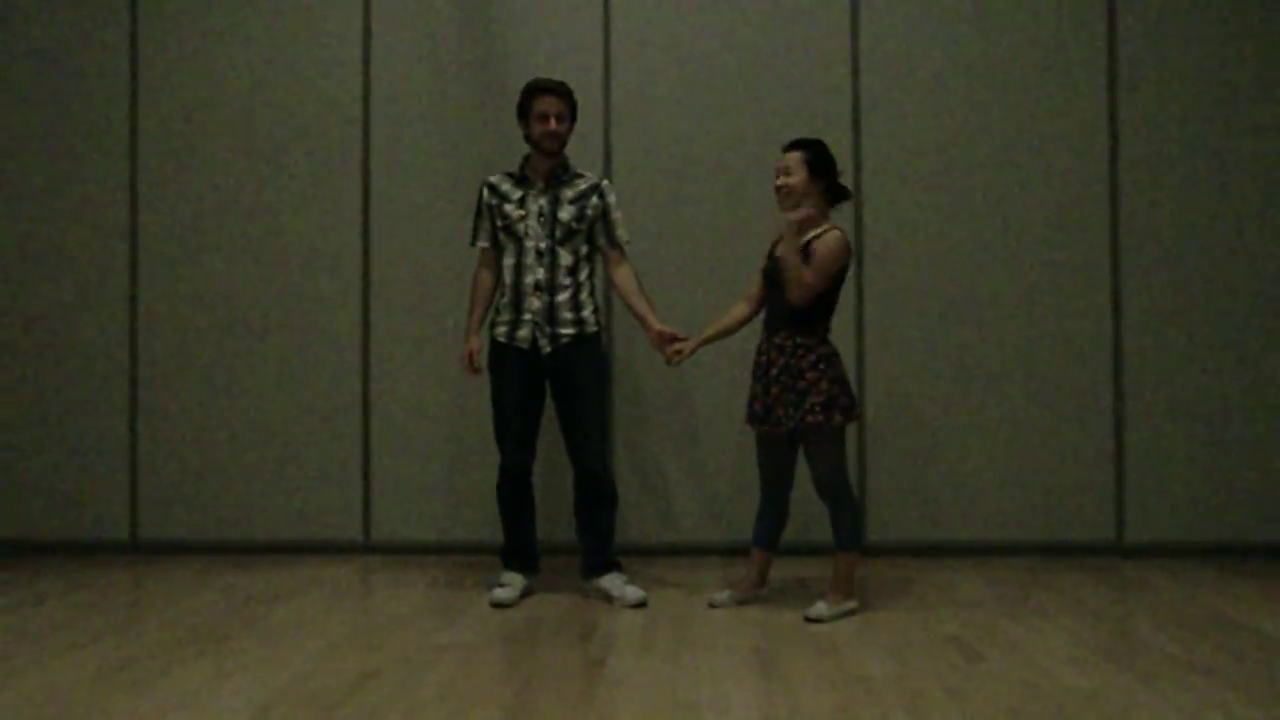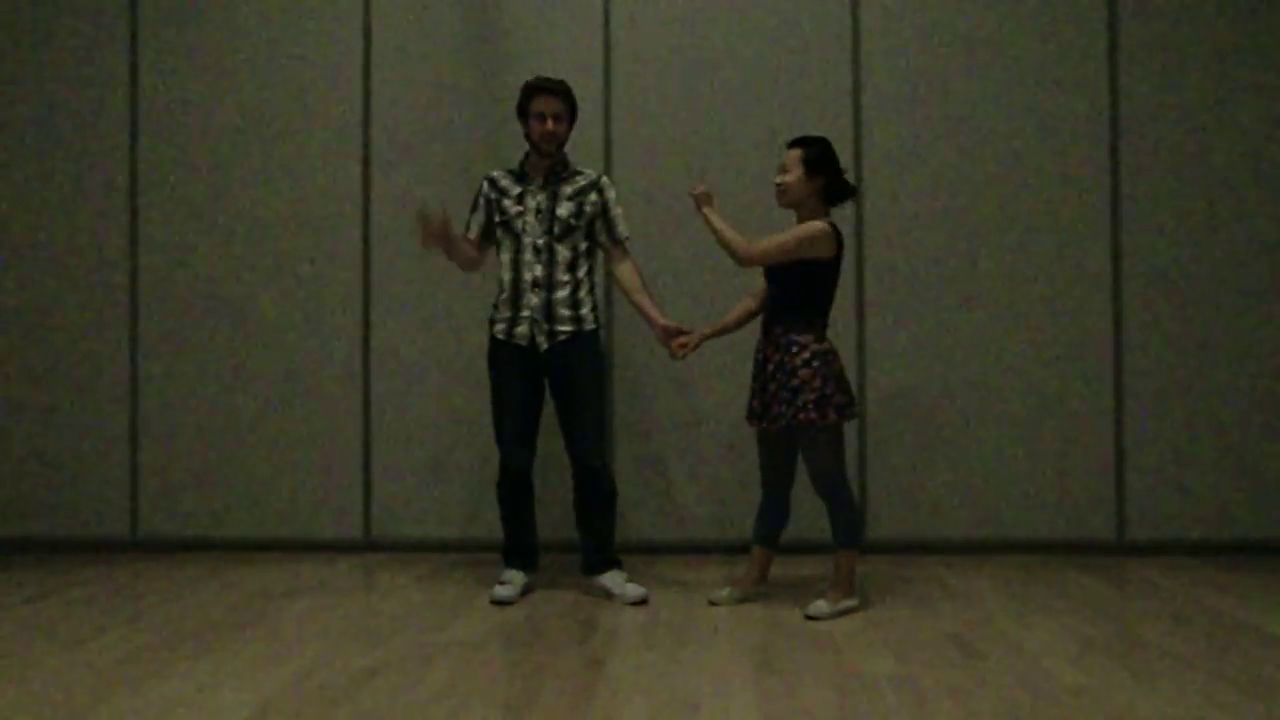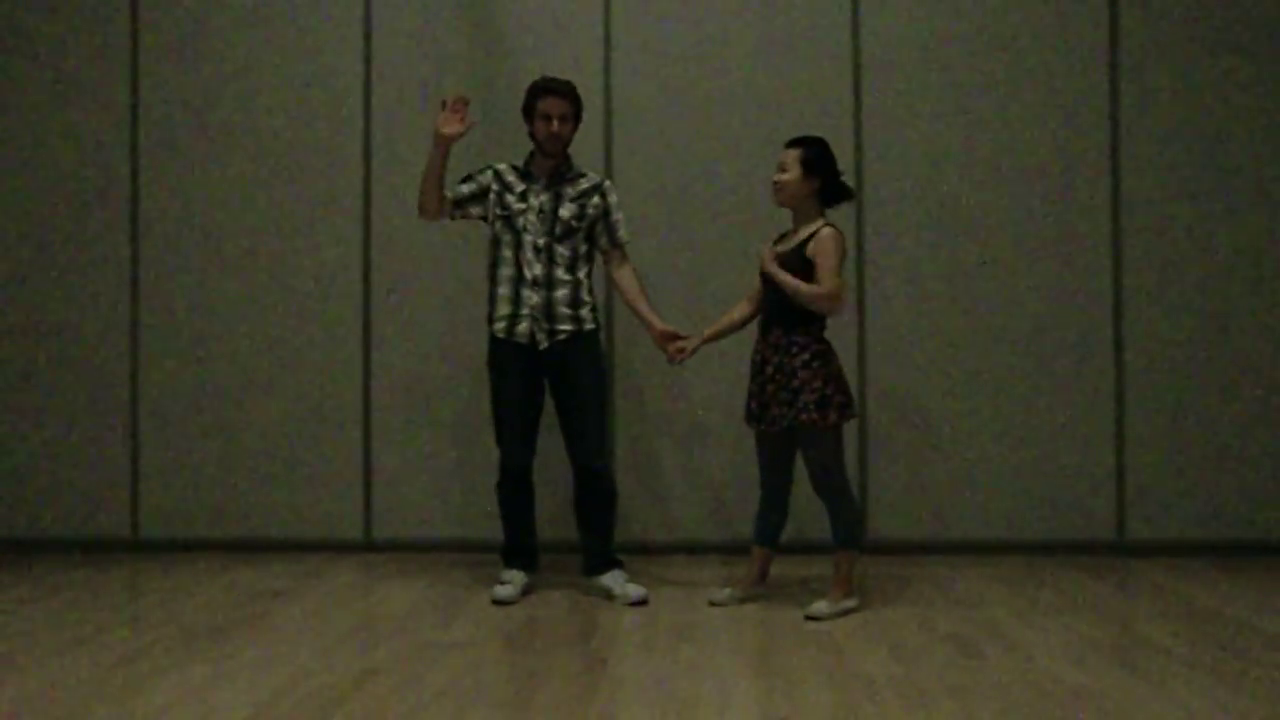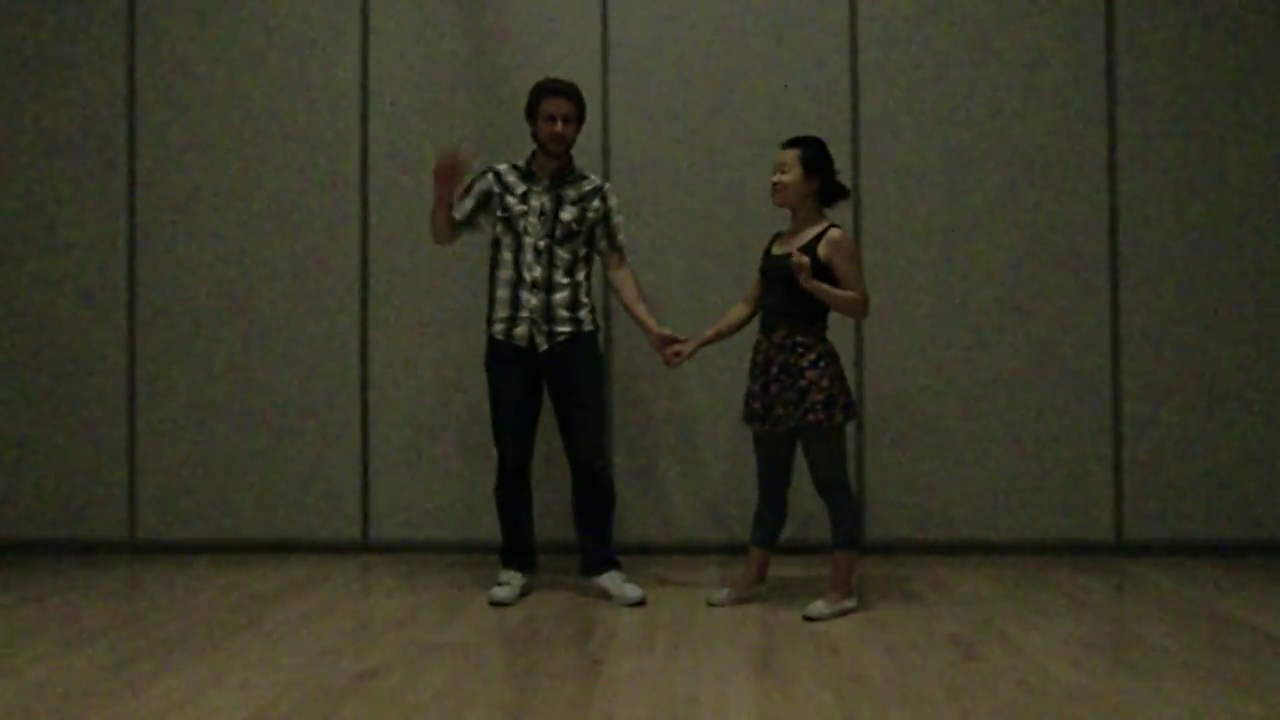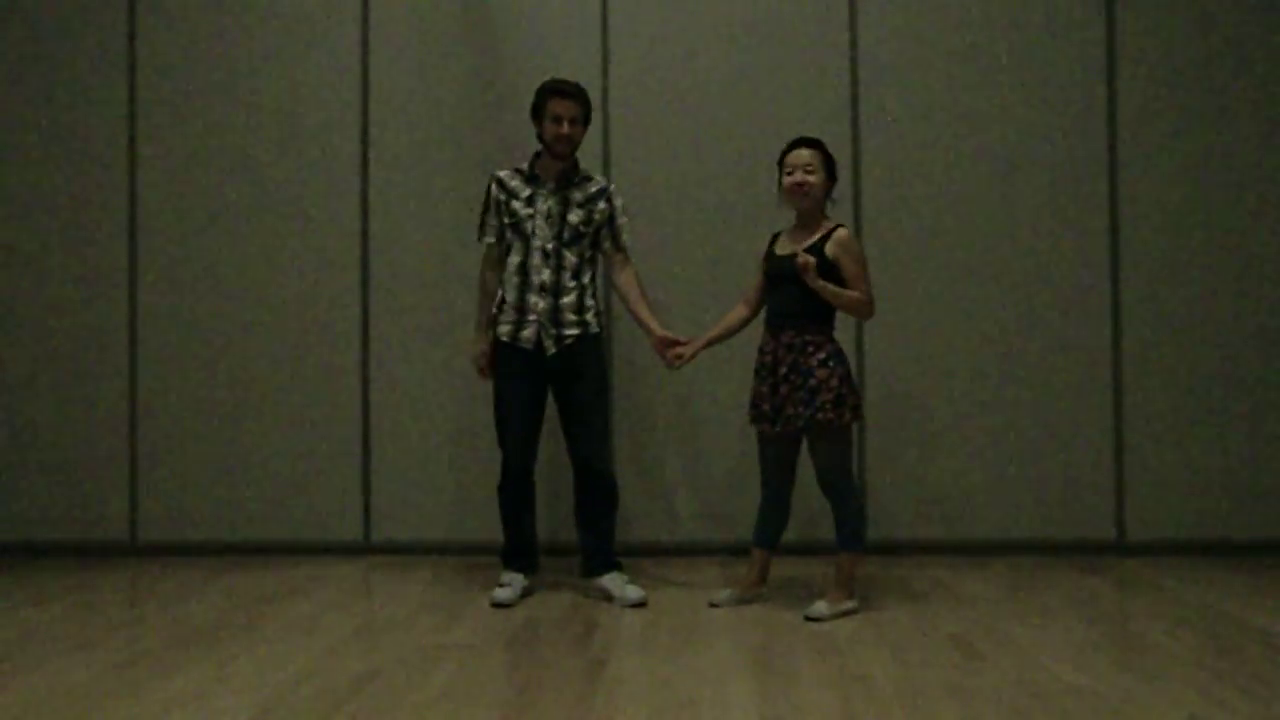
dt=0.3s
person 1, frame 1
left shoulder: (594, 191)
right shoulder: (496, 190)
left elbow: (617, 262)
right elbow: (487, 266)
left wrist: (651, 323)
right wrist: (472, 331)
left hip: (578, 341)
right hip: (513, 343)
left knee: (591, 460)
right knee: (514, 461)
left ankle: (602, 568)
right ankle: (517, 567)
person 1, frame 2
left shoulder: (593, 187)
right shoulder: (496, 186)
left elbow: (618, 258)
right elbow: (473, 256)
left wrist: (655, 317)
right wrist: (445, 241)
left hip: (575, 338)
right hip: (511, 338)
left knee: (590, 456)
right knee: (514, 459)
left ankle: (603, 565)
right ankle: (518, 565)
person 1, frame 3
left shoulder: (595, 190)
right shoulder: (497, 181)
left elbow: (618, 262)
right elbow: (431, 209)
left wrist: (653, 323)
right wrist: (442, 145)
left hip: (576, 339)
right hip: (512, 339)
left knee: (591, 457)
right knee: (514, 459)
left ankle: (603, 566)
right ankle: (518, 565)
person 1, frame 4
left shoulder: (595, 192)
right shoulder: (498, 181)
left elbow: (616, 264)
right elbow: (444, 234)
left wrist: (651, 326)
right wrist: (444, 189)
left hip: (574, 340)
right hip: (510, 340)
left knee: (589, 459)
right knee: (512, 460)
left ankle: (601, 566)
right ankle: (516, 566)
person 1, frame 5
left shoulder: (600, 194)
right shoulder: (503, 185)
left elbow: (619, 266)
right elbow: (493, 263)
left wrist: (653, 328)
right wrist: (481, 331)
left hip: (579, 343)
right hip: (516, 342)
left knee: (593, 461)
right knee: (516, 461)
left ankle: (602, 567)
right ankle: (517, 567)
person 2, frame 1
left shoulder: (832, 240)
right shoulder: (782, 242)
left elbow: (798, 295)
right elbow: (751, 303)
left wrist: (793, 236)
right wrist: (696, 342)
left hip: (813, 367)
right hip: (773, 365)
left knee: (831, 481)
right knee: (773, 483)
left ankle: (844, 590)
right ankle: (755, 579)
person 2, frame 2
left shoulder: (819, 233)
right shoulder: (795, 239)
left elbow: (745, 254)
right elbow: (759, 299)
left wrist: (707, 211)
right wrist: (702, 335)
left hip: (809, 365)
right hip: (775, 363)
left knee: (828, 479)
right knee: (774, 481)
left ankle: (844, 587)
right ankle: (755, 576)
person 2, frame 3
left shoulder: (826, 238)
right shoulder: (781, 241)
left elbow: (829, 301)
right elbow: (752, 304)
left wrist: (779, 274)
right wrist: (698, 340)
left hip: (808, 366)
right hip: (771, 365)
left knee: (829, 480)
right knee: (773, 481)
left ankle: (844, 589)
right ankle: (755, 577)
person 2, frame 4
left shoulder: (833, 240)
right shoulder: (775, 243)
left elbow: (859, 305)
right elbow: (748, 306)
left wrist: (811, 283)
right wrist: (695, 344)
left hip: (811, 365)
right hip: (769, 365)
left knee: (830, 480)
right knee: (771, 482)
left ankle: (842, 589)
right ankle: (753, 578)
person 2, frame 5
left shoulder: (839, 240)
right shoulder: (774, 243)
left elbow: (865, 306)
right elbow: (749, 306)
left wrist: (817, 281)
right wrist: (697, 345)
left hip: (819, 365)
right hip: (774, 366)
left knee: (836, 481)
right knee: (774, 483)
left ankle: (844, 590)
right ankle: (754, 580)
